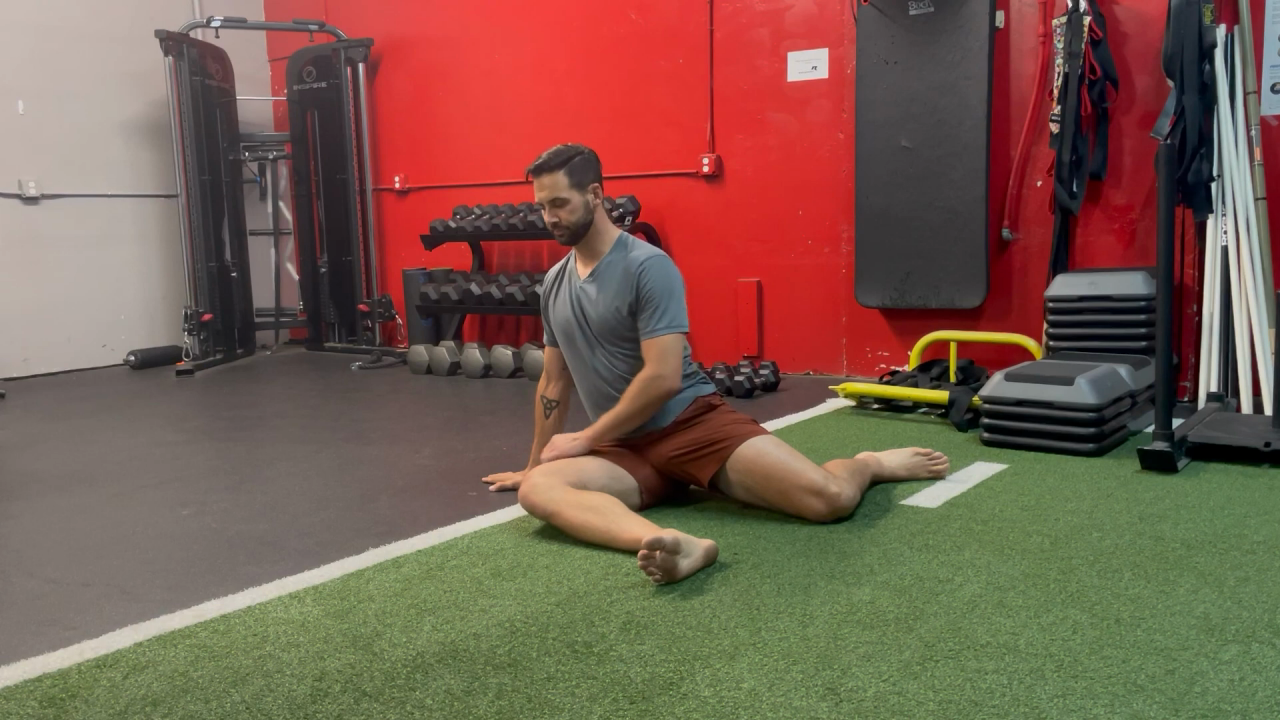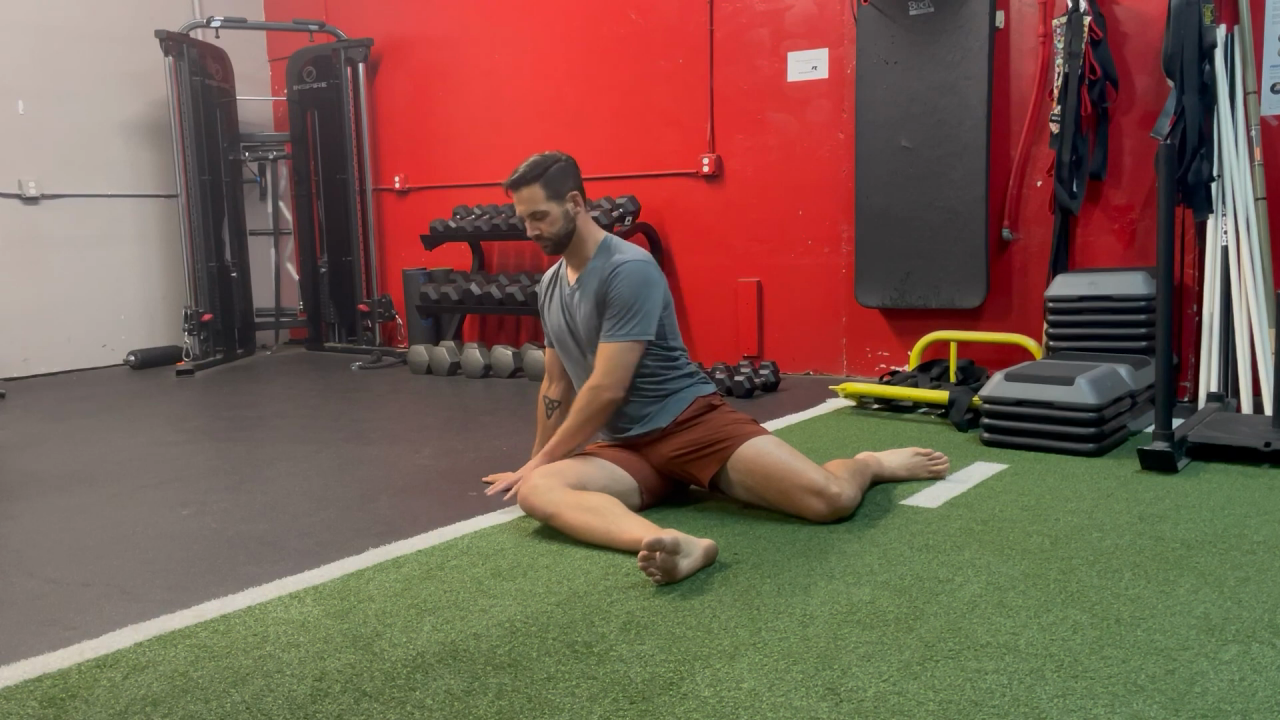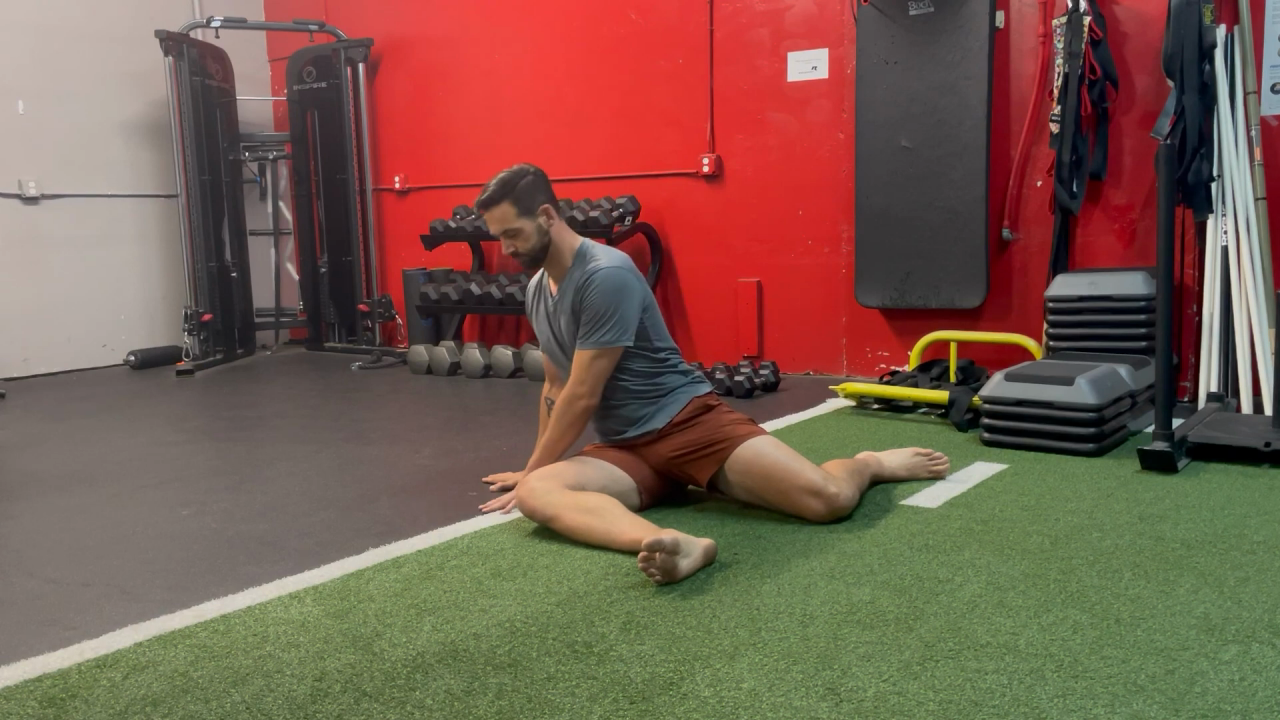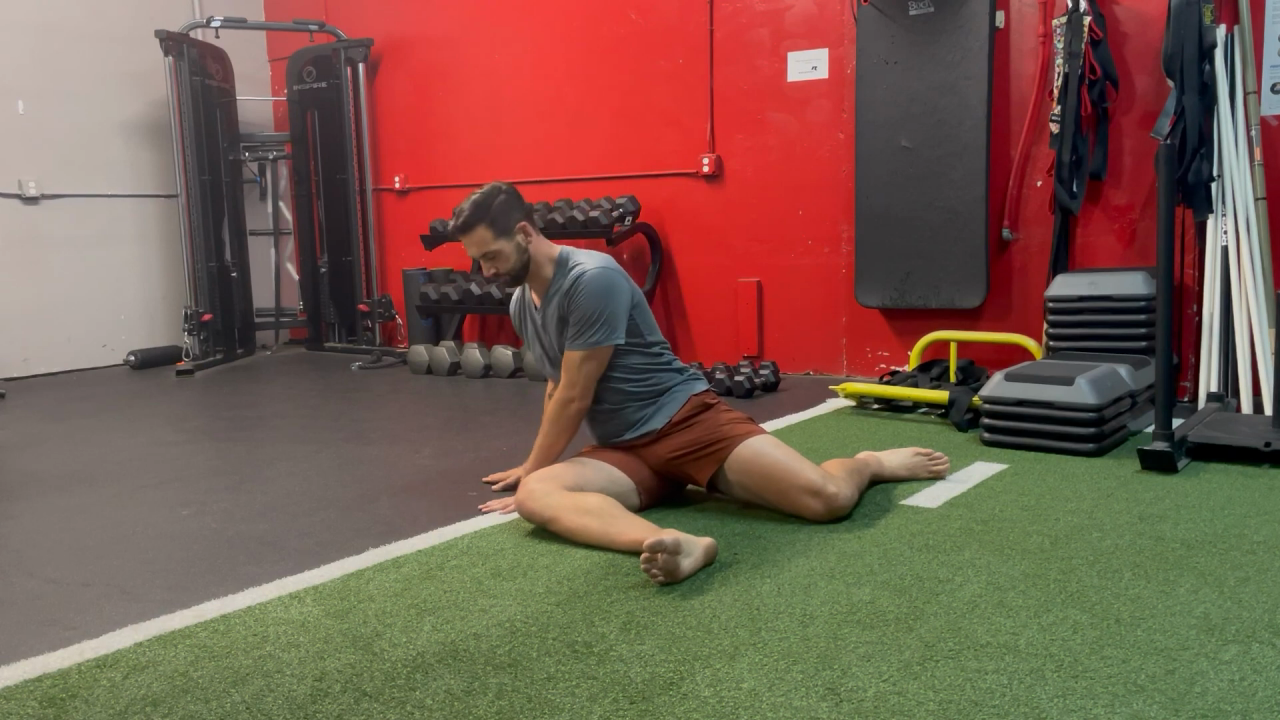
dt=0.2s
person 1, frame 1
left shoulder: (647, 266)
right shoulder: (555, 283)
left elbow: (664, 377)
right elbow: (553, 383)
left wrist: (588, 439)
right wrist: (532, 464)
left hip: (692, 422)
right hip: (625, 450)
left knee: (830, 498)
right knee: (535, 490)
left ankle: (871, 465)
right ankle: (672, 543)
person 1, frame 2
left shoulder: (628, 269)
right shoulder: (550, 286)
left elbow: (608, 388)
right elbow: (555, 386)
left wrist: (544, 458)
right wrist: (534, 463)
left hip: (690, 422)
right hip: (626, 449)
left knee: (831, 498)
right knee: (535, 492)
left ankle: (872, 464)
right ankle: (675, 544)
person 1, frame 3
left shoulder: (607, 276)
right shoulder: (536, 291)
left elbow: (584, 397)
right elbow: (555, 388)
left wrist: (532, 468)
right wrist: (530, 474)
left hip: (688, 421)
right hip: (626, 450)
left knee: (830, 498)
right knee: (534, 495)
left ankle: (871, 464)
right ankle: (675, 543)
person 1, frame 4
left shoulder: (592, 279)
right shoulder: (520, 303)
left elbow: (575, 399)
left wrist: (533, 469)
right wrist: (528, 469)
left hip: (685, 418)
right hip: (623, 450)
left knee: (827, 497)
right knee: (534, 496)
left ankle: (872, 463)
right ankle: (672, 543)
